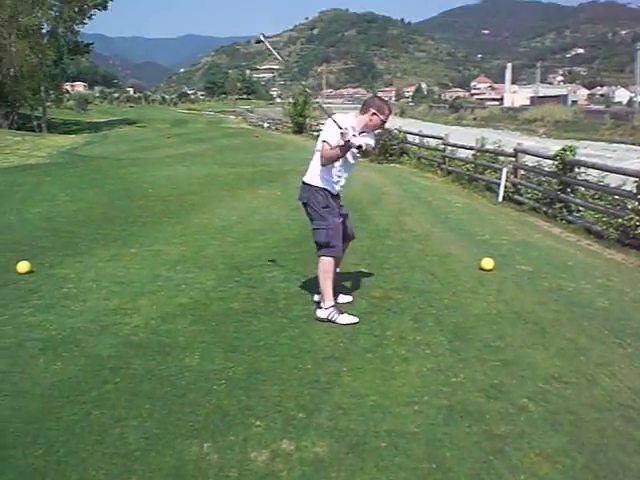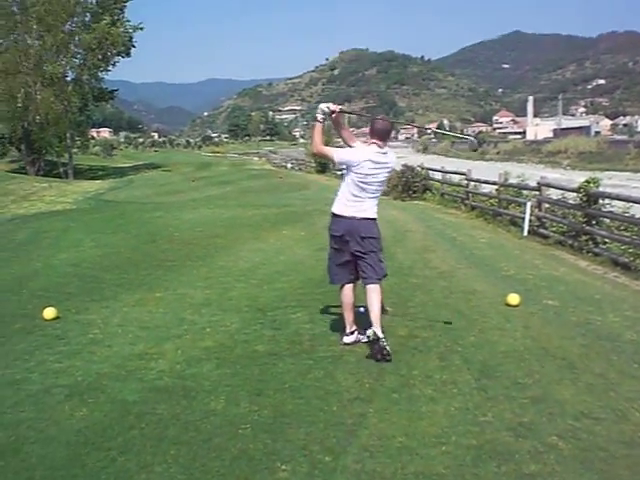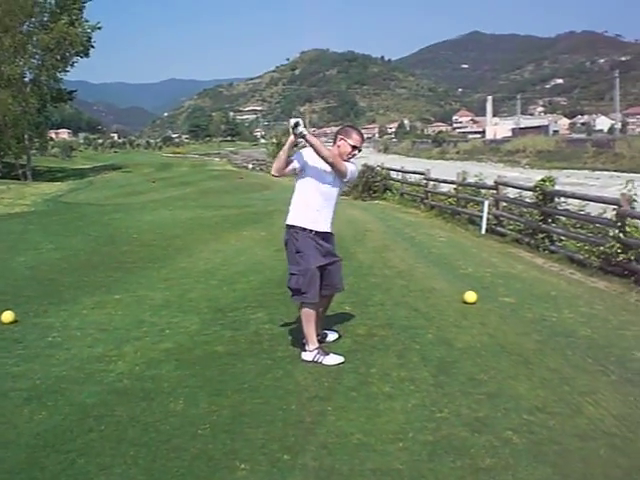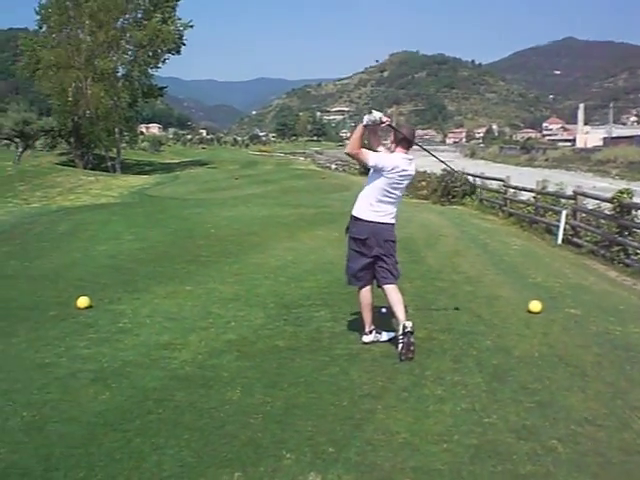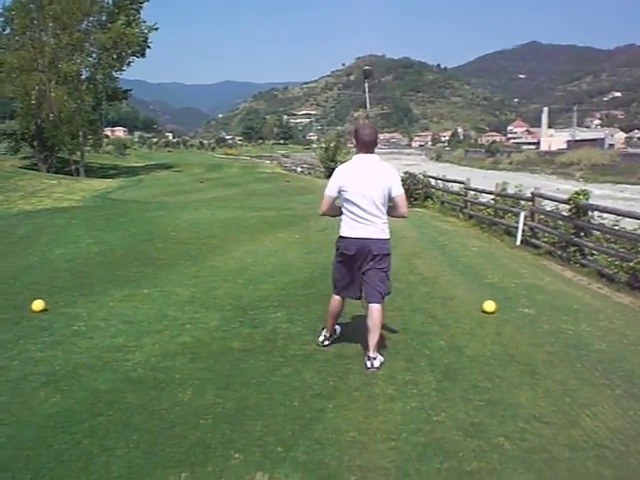
dt=1s
person 1, frame 1
left shoulder: (367, 135)
right shoulder: (337, 123)
left elbow: (366, 148)
right elbow: (325, 159)
left wrist: (358, 146)
right wrist: (345, 148)
left hip: (331, 192)
right hip: (317, 190)
left knee: (341, 241)
right knee: (330, 245)
left ankle: (325, 292)
right ankle: (327, 306)
person 1, frame 2
left shoulder: (358, 156)
right shoulder: (390, 159)
left elbow: (317, 149)
left wrist: (320, 118)
right wrist: (337, 120)
left hip: (342, 222)
right hip: (367, 224)
left knee: (346, 279)
right knee: (372, 279)
left ankle: (350, 331)
right ankle: (376, 329)
person 1, frame 3
left shoulder: (349, 169)
right shoulder: (305, 154)
left elbow: (331, 161)
right elbow: (276, 172)
left wrist: (306, 136)
right wrist: (292, 139)
left hip: (324, 234)
right hip: (300, 231)
left knee: (330, 287)
right knee: (309, 291)
left ankle: (316, 331)
right ankle: (311, 348)
person 1, frame 4
left shoulder: (389, 161)
right shoulder: (409, 165)
left elbow: (351, 150)
right elbow: (378, 147)
left wrist: (366, 123)
right wrist: (371, 126)
left hip: (362, 225)
right hip: (385, 228)
left knee: (364, 281)
right knee: (389, 281)
left ankle: (369, 331)
right ankle: (403, 325)
person 1, frame 5
left shoulder: (342, 171)
right shoulder: (389, 171)
left elbow: (325, 210)
right elbow: (402, 212)
left hip: (349, 240)
right hip: (379, 242)
left knee: (340, 291)
right knee: (375, 299)
left ankle: (327, 334)
right ankle: (372, 354)
